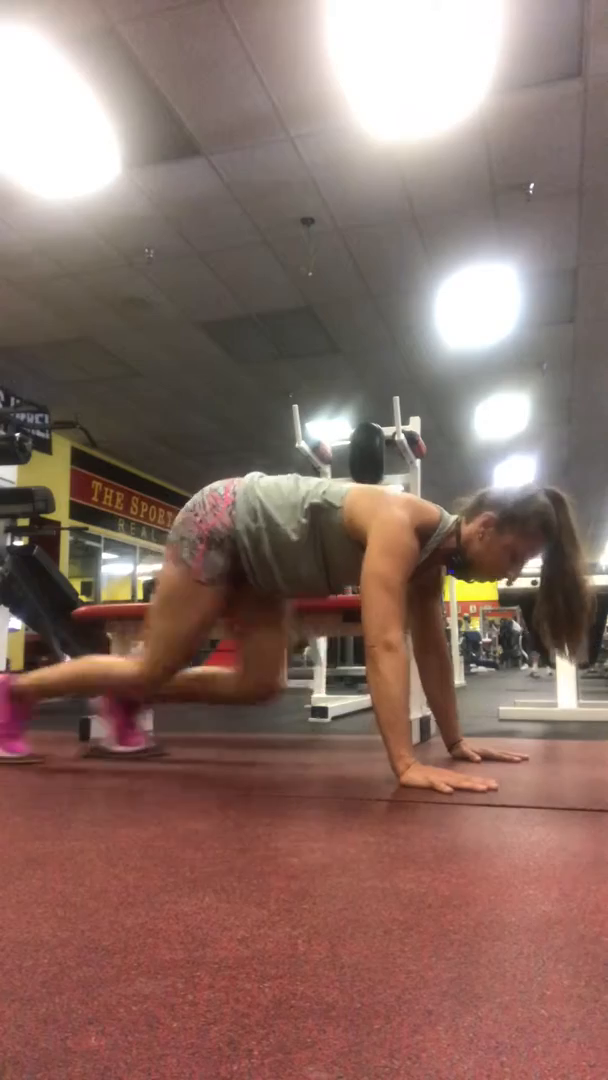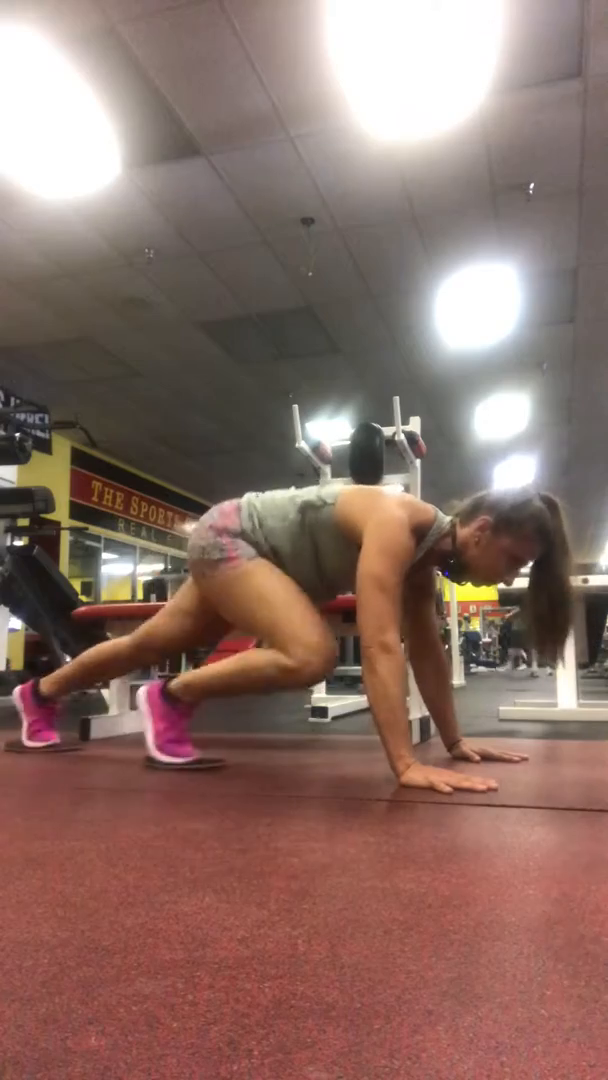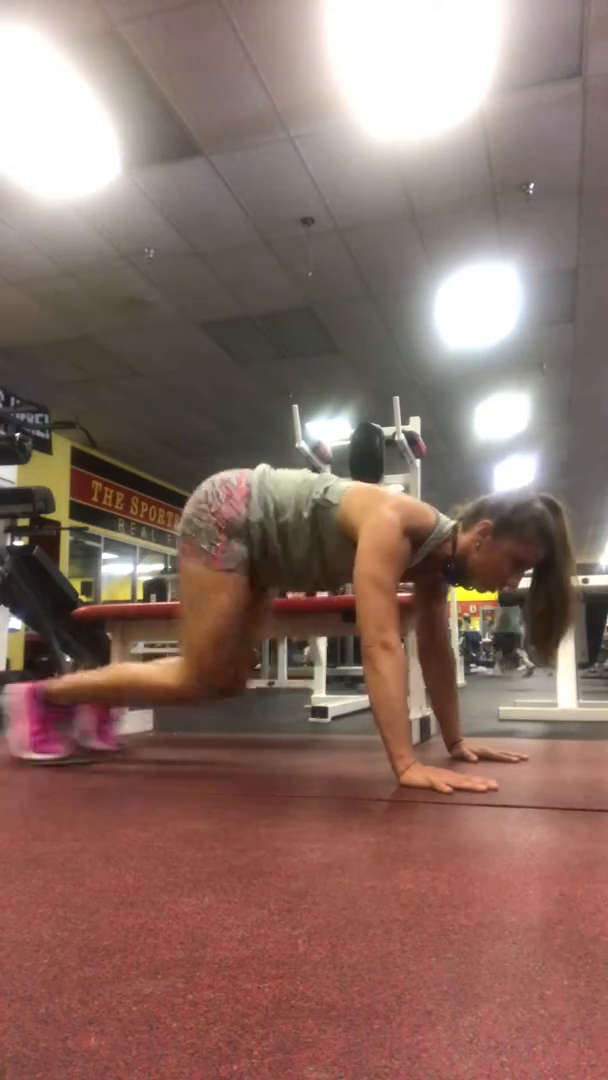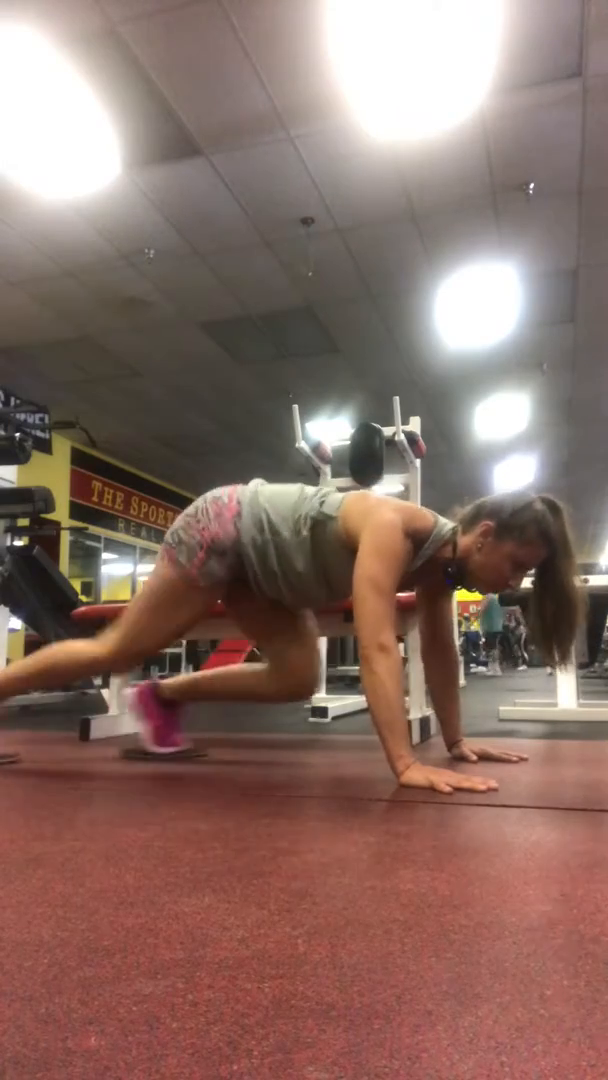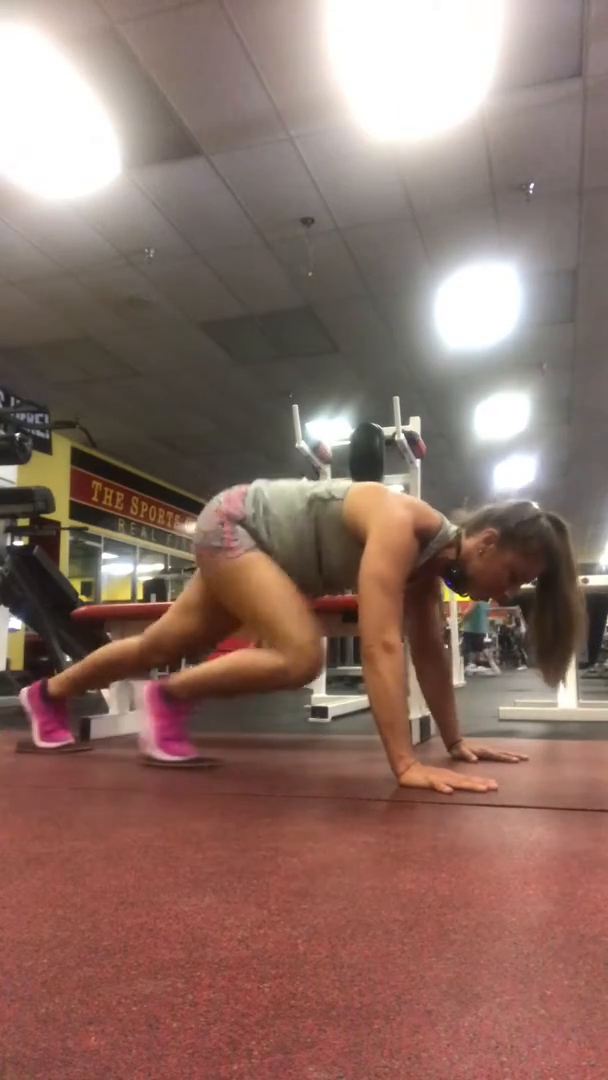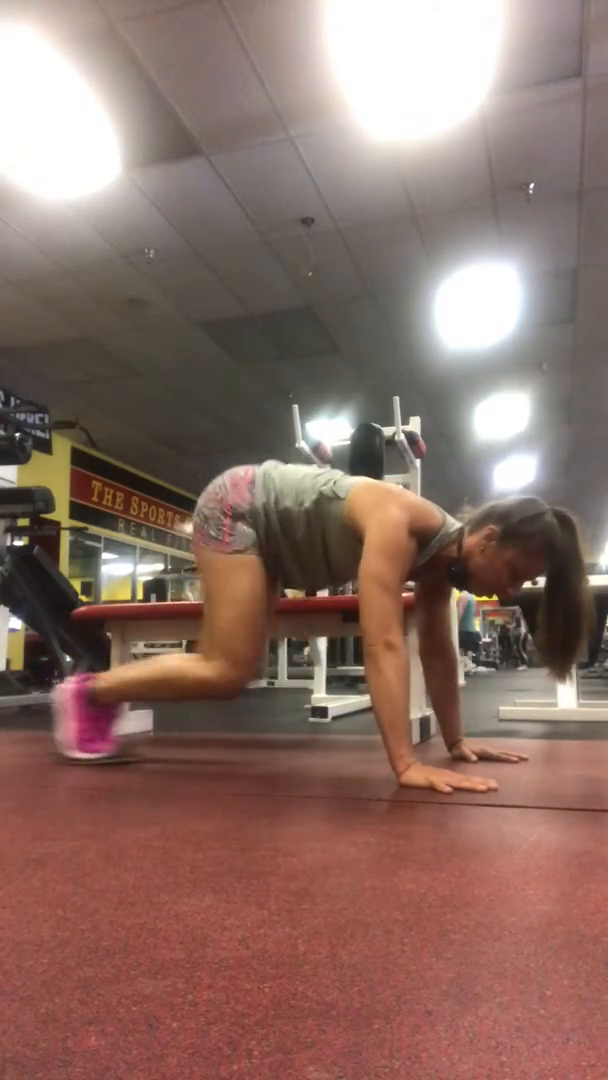
dt=0.3s
person 1, frame 1
left shoulder: (432, 549)
right shoulder: (400, 525)
left elbow: (430, 648)
right elbow: (384, 647)
left wrist: (455, 742)
right wrist: (406, 764)
left hip: (251, 549)
right hip: (219, 524)
left knee: (259, 685)
right knee: (147, 673)
left ankle: (125, 703)
person 1, frame 2
left shoulder: (427, 550)
right shoulder: (396, 526)
left elbow: (425, 648)
right elbow: (381, 647)
left wrist: (454, 741)
right wrist: (406, 765)
left hip: (249, 554)
right hip: (228, 535)
left knee: (147, 645)
right knee: (309, 656)
left ankle: (39, 696)
right ankle: (170, 699)
person 1, frame 3
left shoulder: (435, 552)
right shoulder: (393, 527)
left elbow: (435, 648)
right elbow: (381, 647)
left wrist: (455, 742)
right wrist: (406, 765)
left hip: (251, 537)
right hip: (226, 514)
left knee: (226, 677)
right knee: (198, 679)
left ankle: (80, 697)
person 1, frame 4
left shoulder: (437, 558)
right shoulder: (395, 531)
left elbow: (439, 651)
right elbow: (378, 648)
left wrist: (456, 743)
right wrist: (406, 765)
left hip: (251, 555)
right hip: (218, 531)
left knee: (298, 680)
right knee: (119, 651)
left ankle: (162, 698)
person 1, frame 5
left shoulder: (433, 558)
right shoulder: (402, 527)
left elbow: (429, 651)
right elbow: (381, 647)
left wrist: (454, 743)
right wrist: (406, 765)
left hip: (255, 544)
right hip: (231, 524)
left knee: (154, 647)
right knee: (301, 657)
left ankle: (50, 696)
right ankle: (168, 696)
person 1, frame 6
left shoulder: (450, 548)
right shoulder: (398, 523)
left elbow: (438, 648)
right elbow: (383, 646)
left wrist: (457, 741)
right wrist: (407, 765)
left hip: (278, 534)
right hip: (236, 506)
left knee: (227, 663)
right knee: (226, 672)
left ankle: (97, 690)
right ankle: (88, 693)
